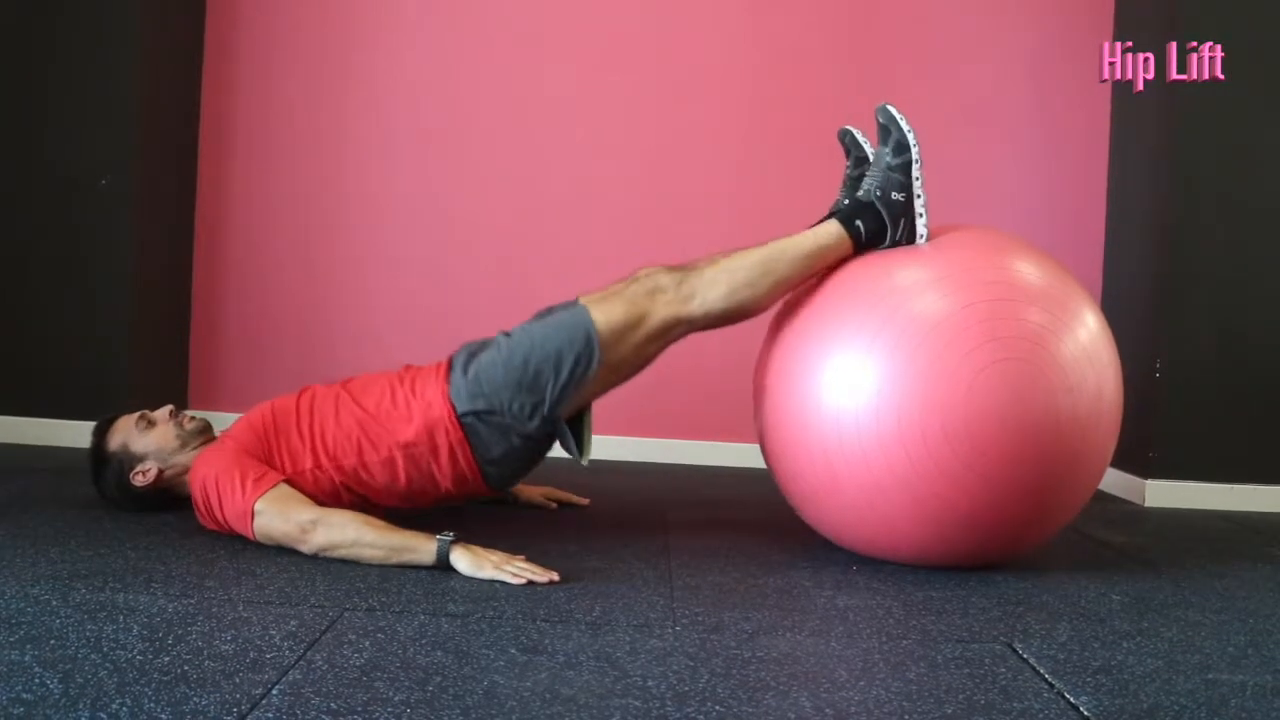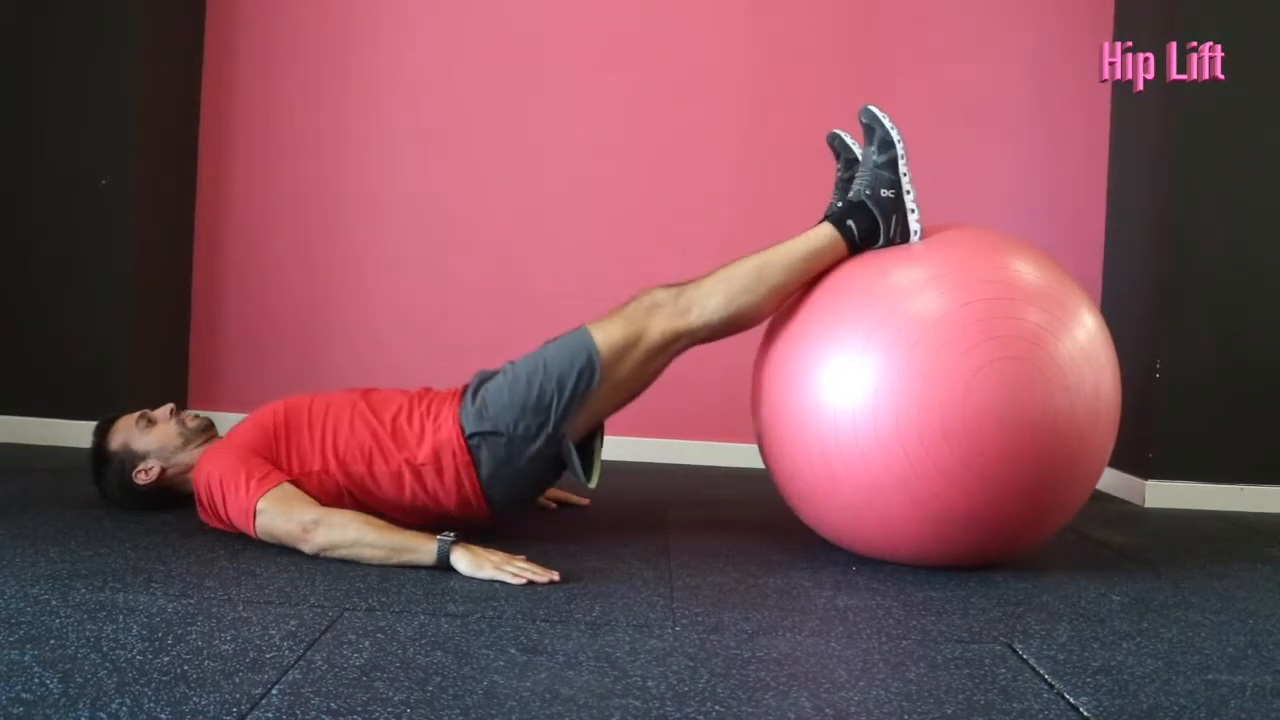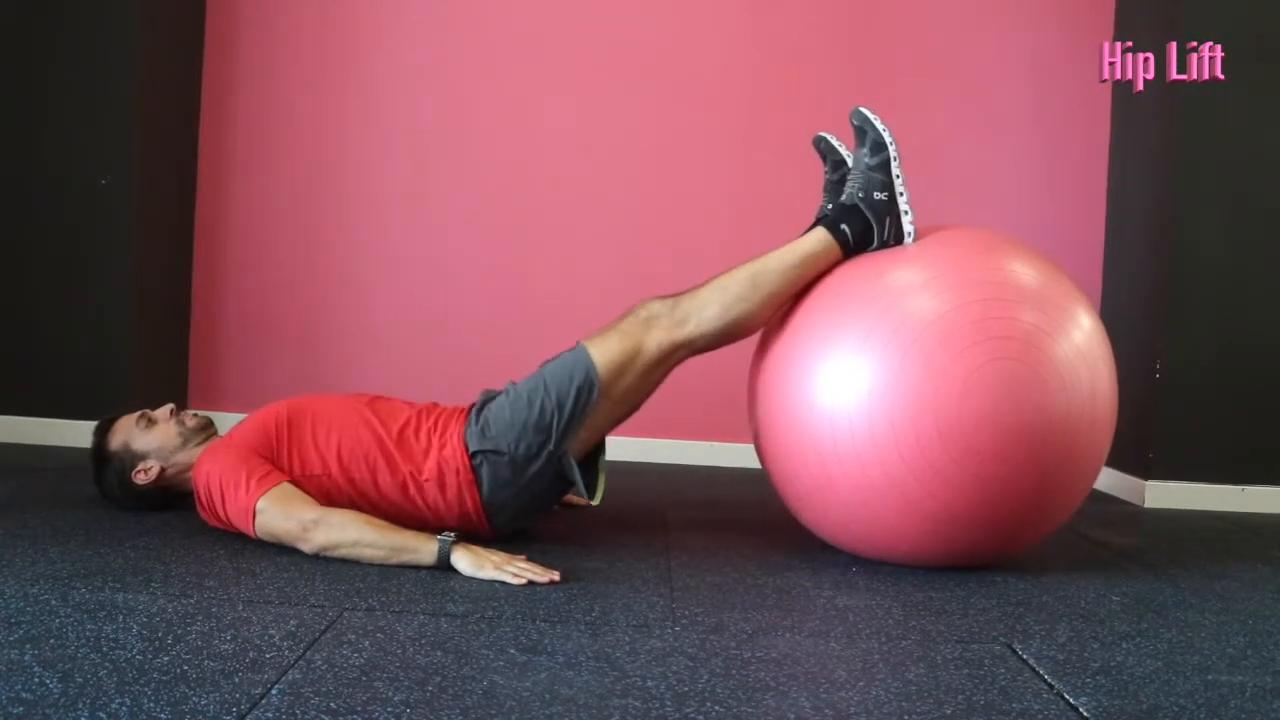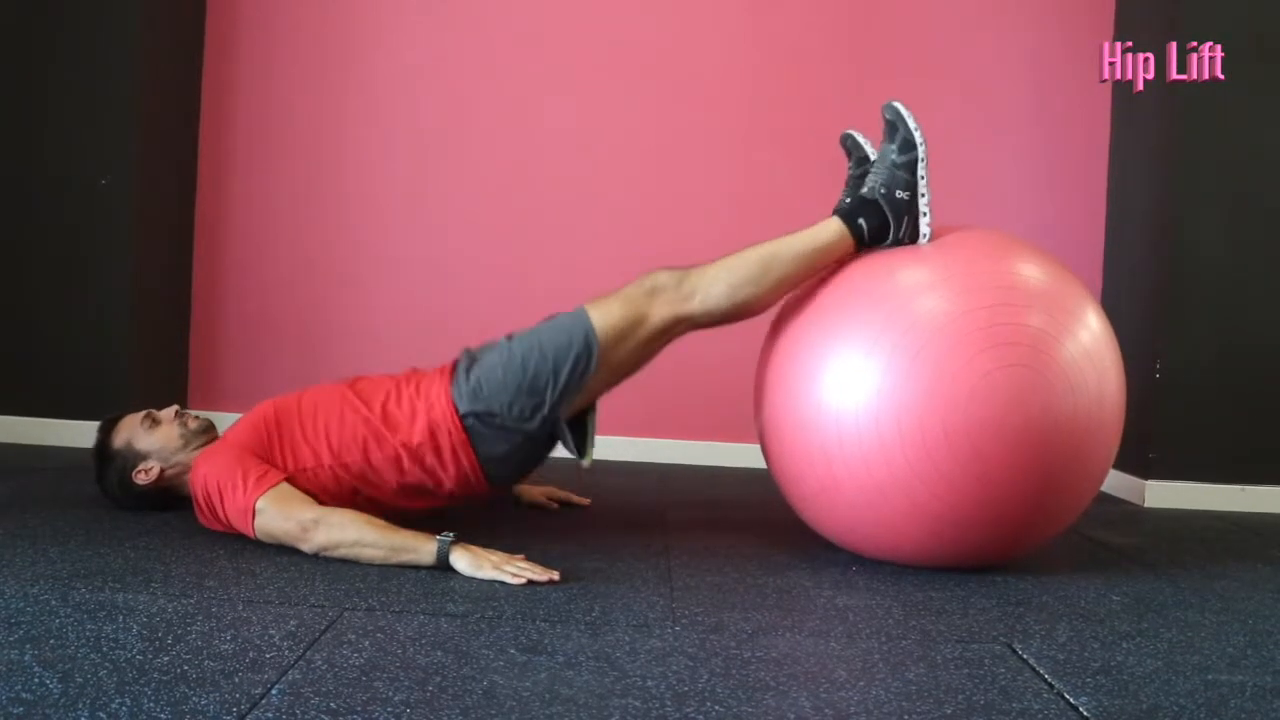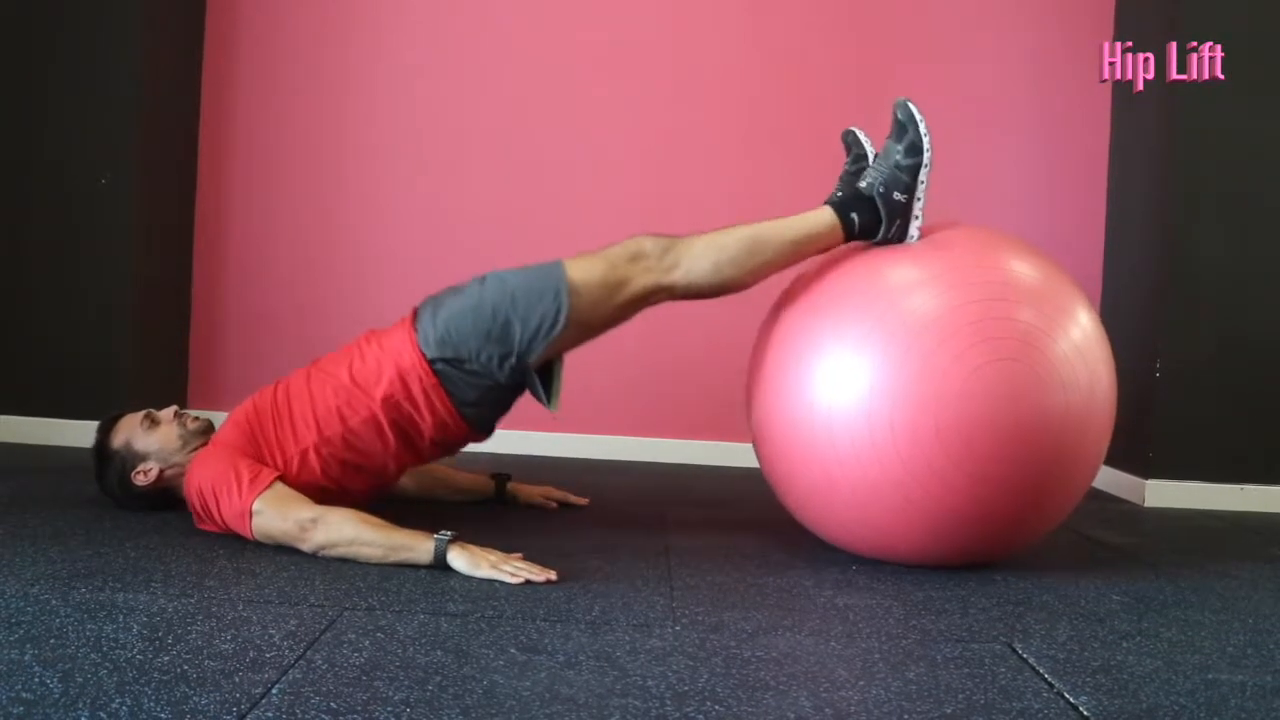
dt=0.3s
person 1, frame 1
left shoulder: (234, 462)
right shoulder: (217, 479)
right elbow: (310, 530)
left wrist: (504, 485)
right wrist: (450, 551)
left hip: (460, 418)
right hip: (466, 414)
left knee: (659, 295)
right knee: (667, 298)
left ankle: (849, 226)
right ankle: (867, 224)
person 1, frame 2
left shoulder: (243, 457)
right shoulder: (223, 475)
right elbow: (312, 530)
left wrist: (517, 485)
right wrist: (450, 550)
left hip: (472, 439)
right hip: (475, 446)
left knee: (662, 312)
right knee: (666, 314)
left ankle: (844, 226)
right ankle: (861, 223)
person 1, frame 3
left shoulder: (242, 458)
right shoulder: (222, 475)
right elbow: (313, 530)
left wrist: (533, 483)
right wrist: (453, 550)
left hip: (469, 447)
right hip: (478, 467)
left knee: (660, 326)
right knee: (662, 328)
left ankle: (838, 231)
right ankle: (854, 226)
person 1, frame 4
left shoulder: (238, 461)
right shoulder: (219, 480)
right elbow: (313, 529)
left wrist: (504, 484)
right wrist: (451, 550)
left hip: (461, 431)
right hip: (465, 416)
left knee: (662, 295)
right knee: (667, 297)
left ankle: (854, 222)
right ankle: (869, 222)
person 1, frame 5
left shoulder: (232, 462)
right shoulder: (211, 480)
left elbow: (386, 464)
right elbow: (310, 530)
right wrist: (448, 550)
left hip: (440, 368)
left knee: (646, 265)
right knee: (651, 264)
left ankle: (846, 215)
right ankle: (860, 216)
